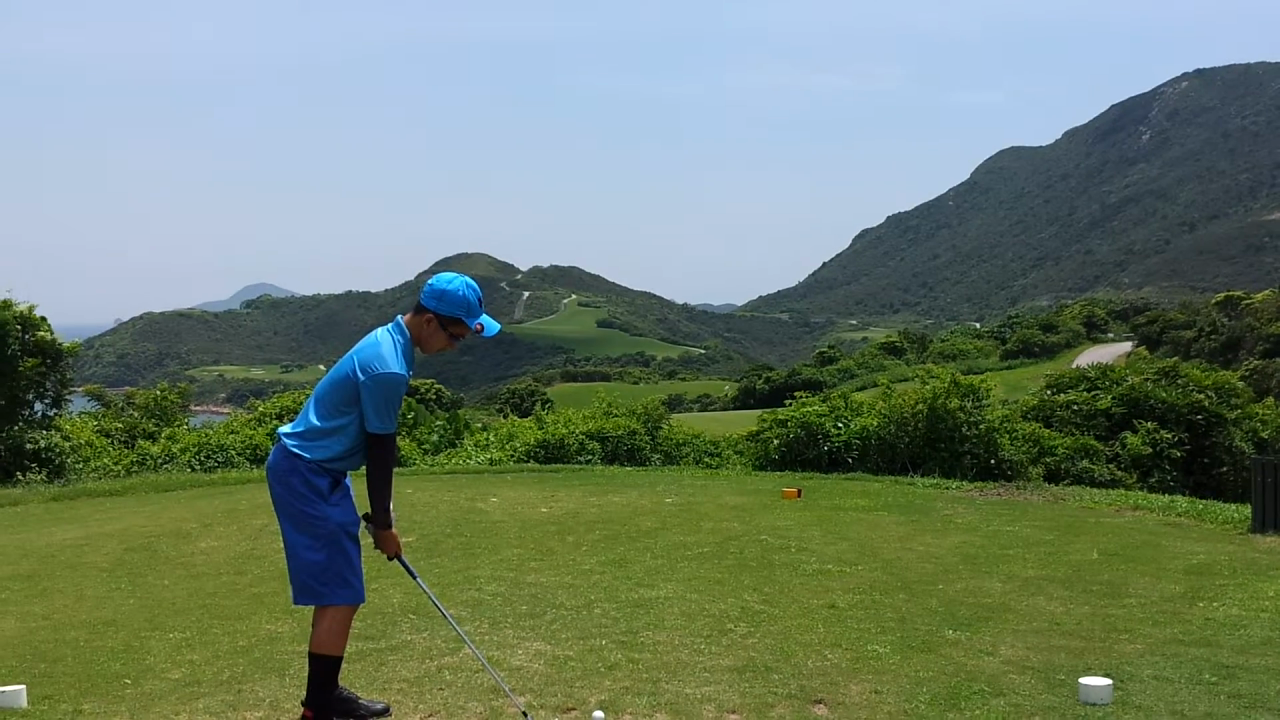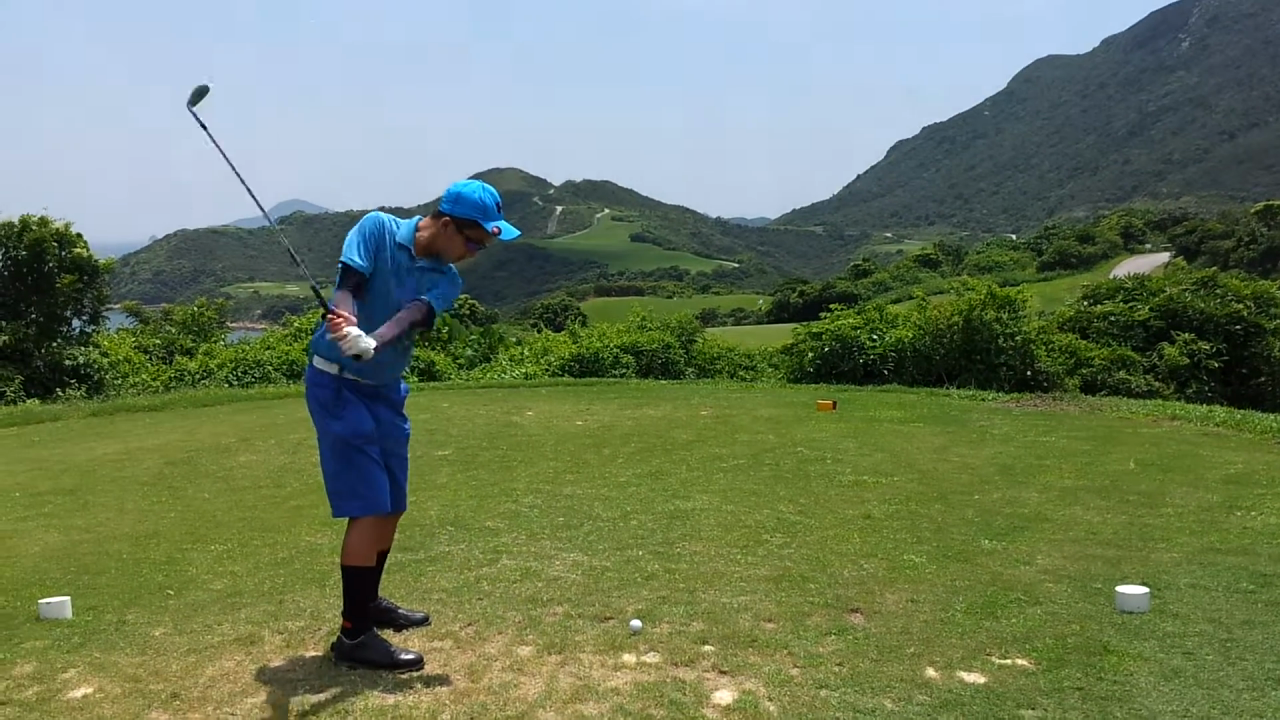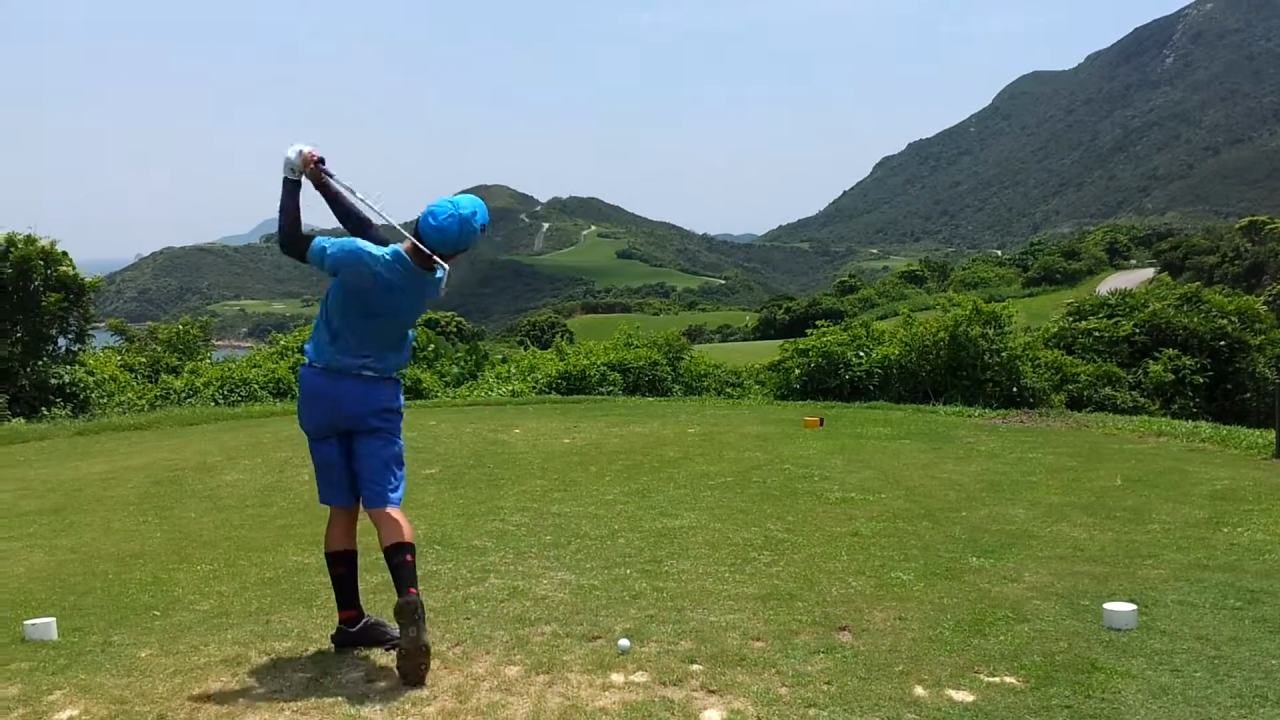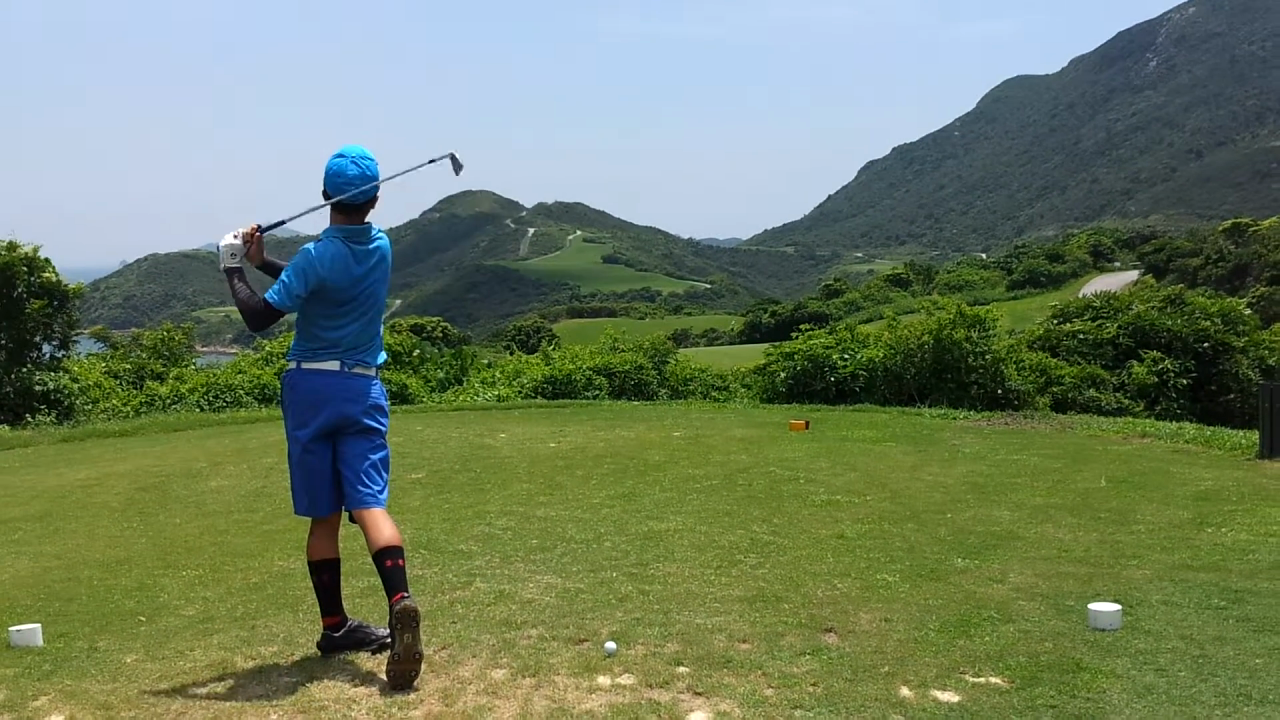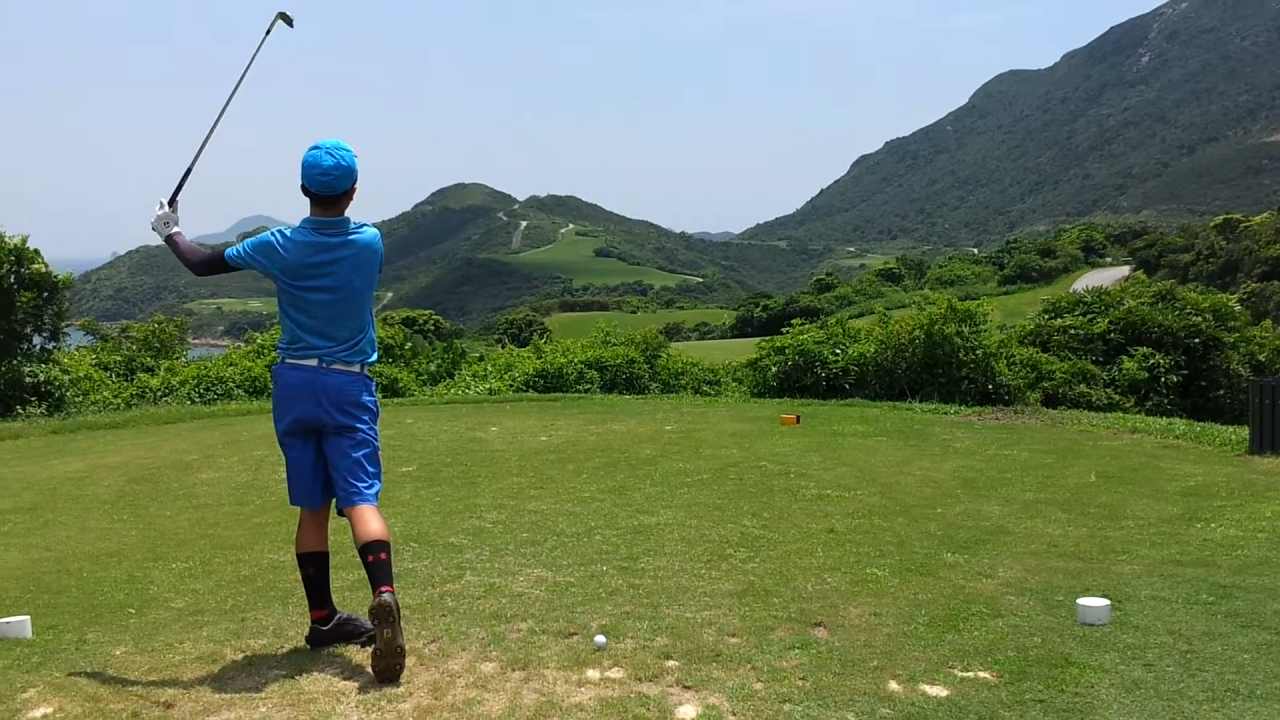
dt=1s
person 1, frame 1
left shoulder: (389, 340)
right shoulder: (388, 368)
left elbow: (382, 445)
right elbow: (378, 452)
left wrist: (381, 512)
right wrist: (382, 524)
left hip: (315, 468)
right hip: (306, 474)
left knee: (336, 590)
right knee: (340, 595)
person 1, frame 2
left shoulder: (446, 281)
right shoulder: (377, 228)
left elbow: (411, 320)
right elbow: (348, 292)
left wrist: (370, 344)
right wrist: (345, 318)
left hip: (385, 389)
right hip: (338, 386)
left knee: (391, 506)
right knee: (368, 507)
left ankle: (367, 603)
right ankle: (354, 634)
person 1, frame 3
left shoulder: (360, 261)
right shoulder: (434, 279)
left elbow: (291, 242)
right elbow: (377, 236)
left wrist: (294, 177)
right wrist: (323, 182)
left hip: (320, 385)
right hip: (375, 395)
left knee: (341, 505)
right knee: (385, 502)
left ankle: (351, 619)
right ankle: (407, 601)
person 1, frame 4
left shoulder: (314, 257)
right shoulder: (382, 247)
left elbow: (257, 318)
left wrist: (233, 266)
right wrist: (263, 260)
left hip: (310, 388)
right hip: (362, 388)
left knee: (323, 514)
right knee: (370, 503)
left ankle: (335, 625)
right ankle: (400, 601)
person 1, frame 5
left shoulder: (280, 246)
right shoulder: (371, 242)
left elbow: (201, 264)
left wrist: (170, 231)
left hip: (295, 384)
right hip: (349, 386)
left knee: (312, 505)
right knee: (361, 499)
left ankle: (323, 618)
right ankle: (384, 596)
